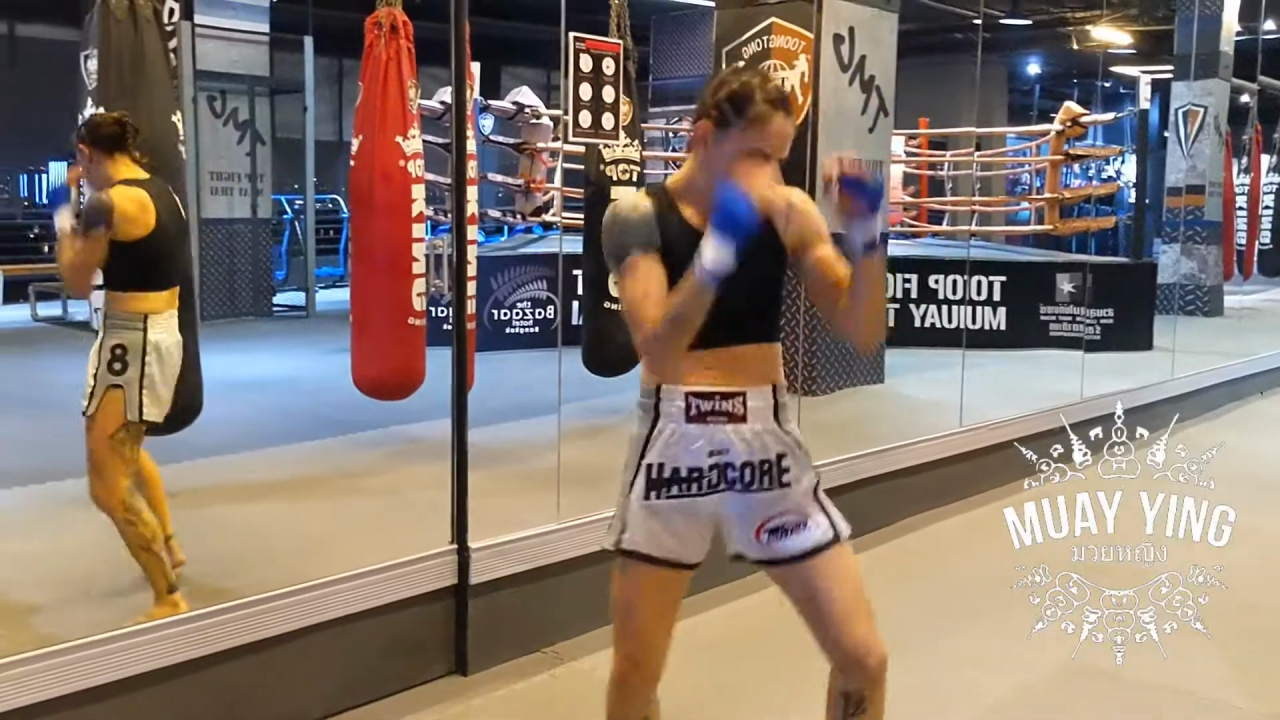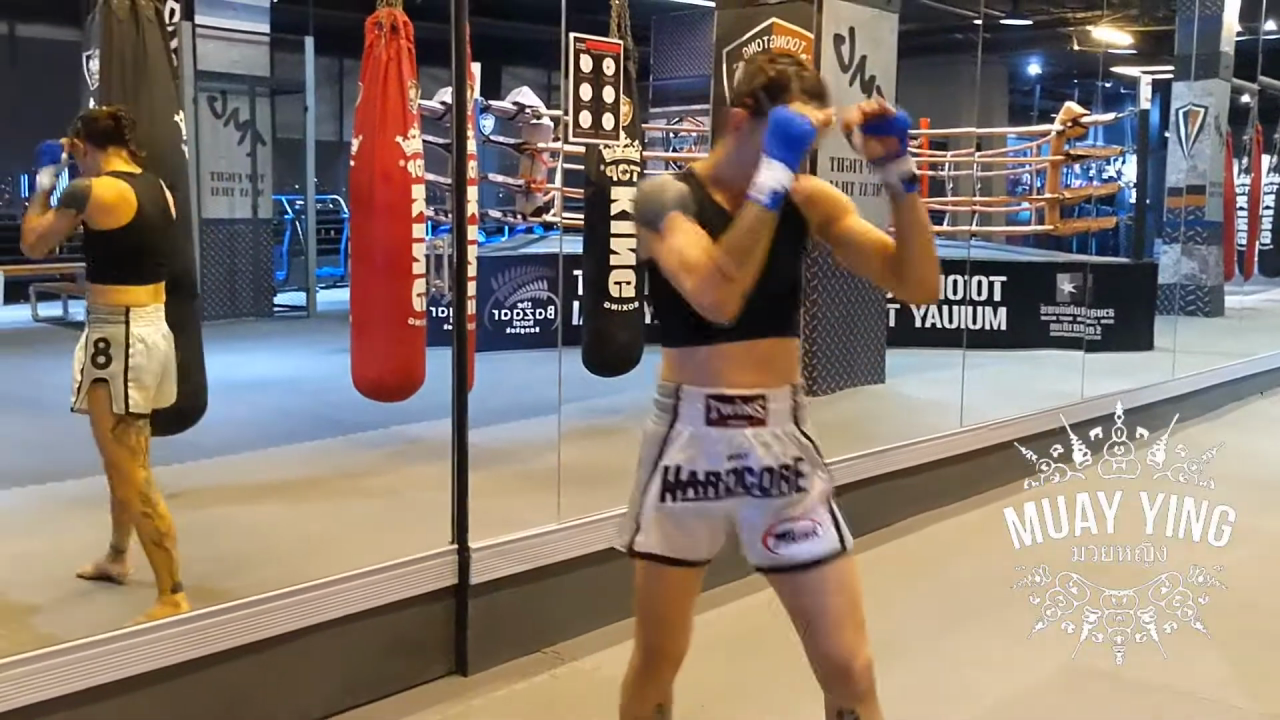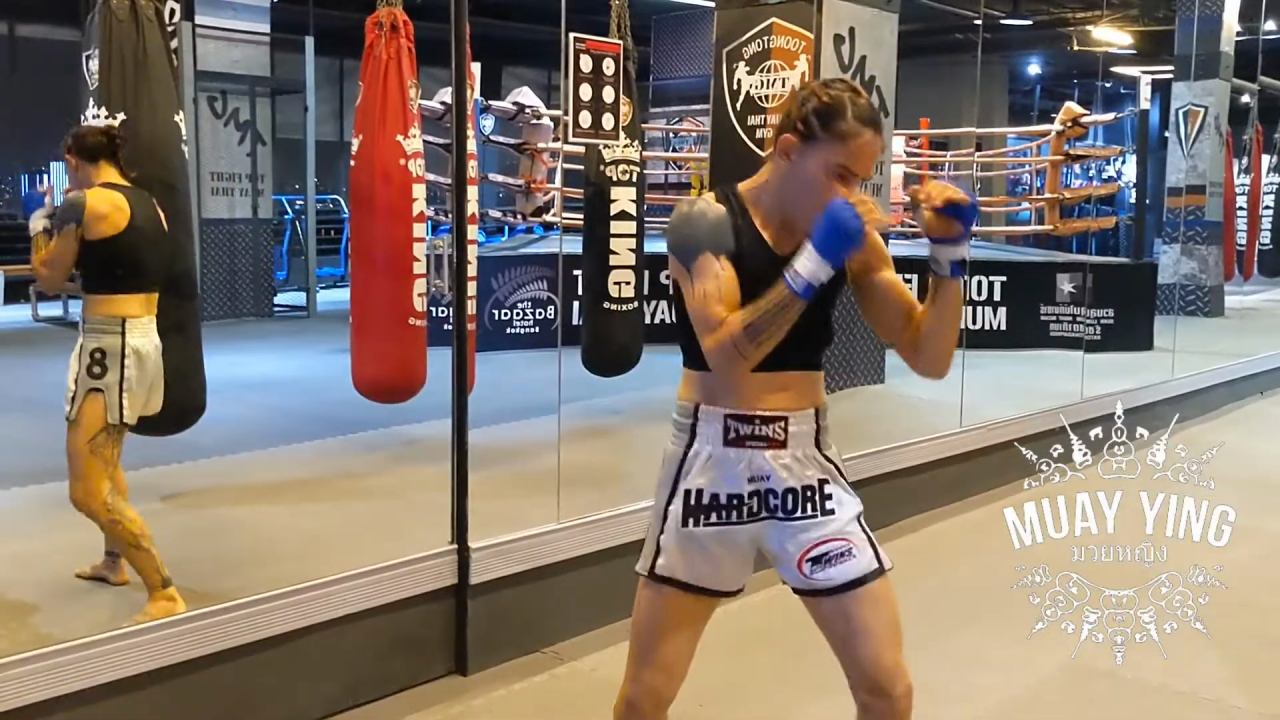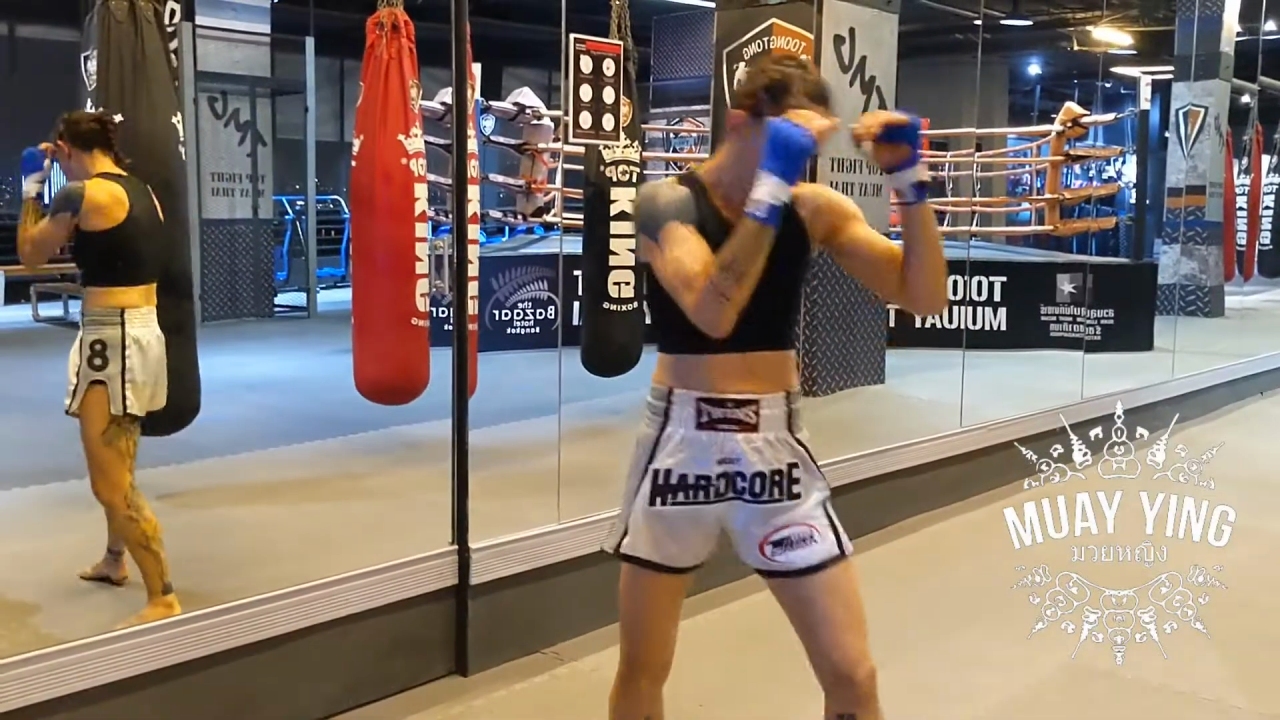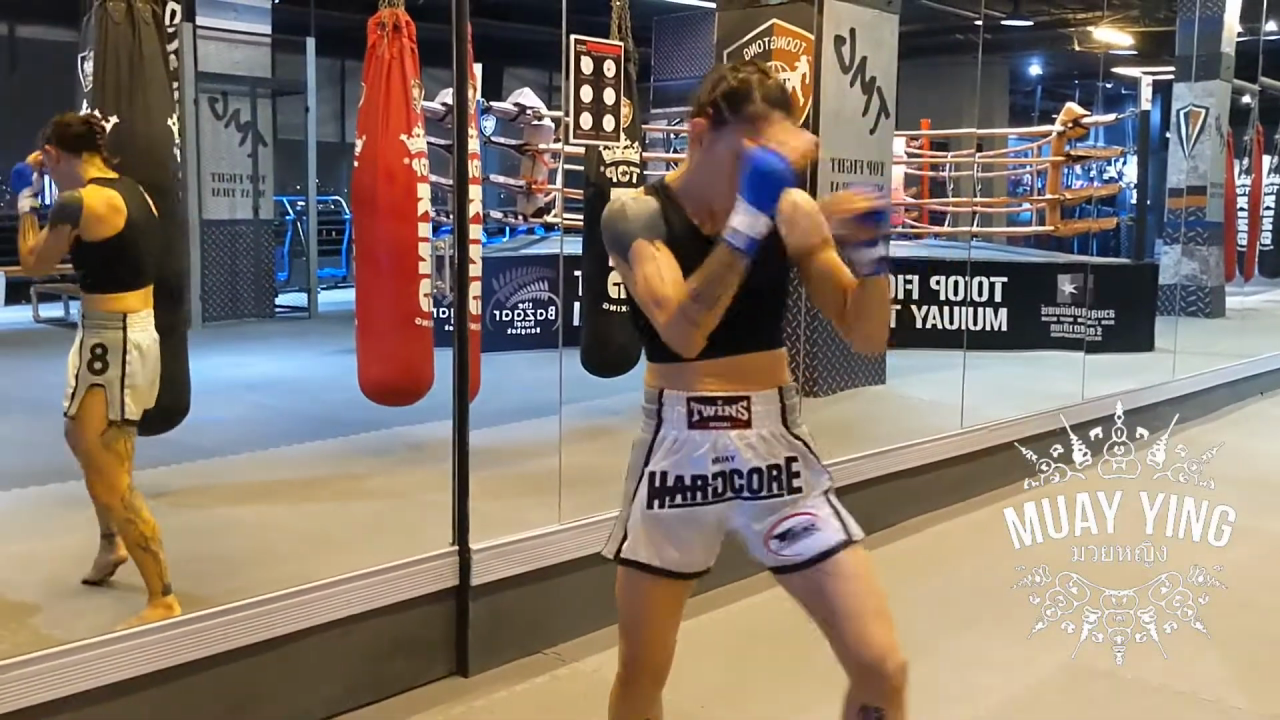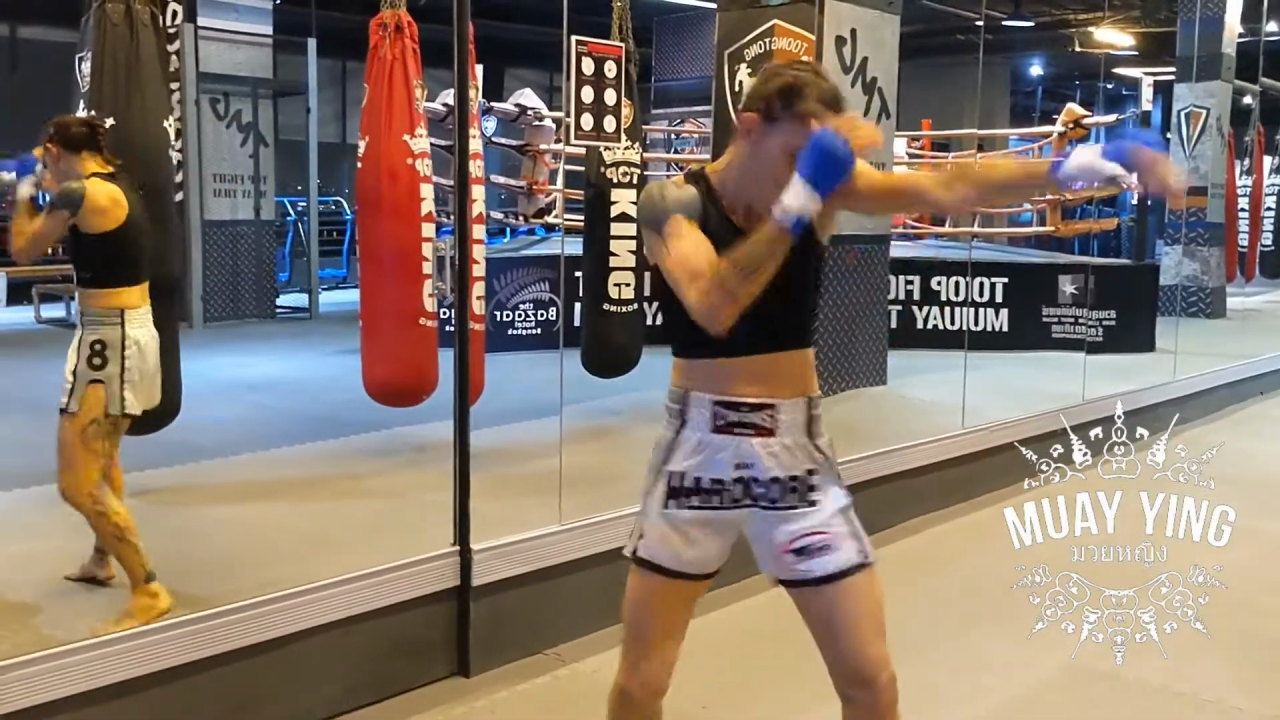
dt=0.2s
person 1, frame 1
left shoulder: (786, 211)
right shoulder: (636, 216)
left elbow: (864, 331)
right elbow: (656, 343)
left wrist: (864, 229)
right wrist: (721, 245)
left hip: (766, 443)
right hip: (673, 446)
left knee: (863, 659)
person 1, frame 2
left shoulder: (812, 201)
right shoulder: (665, 199)
left elbow: (919, 285)
right elbow: (716, 298)
left wrist: (896, 169)
right wrist: (771, 172)
left hip: (782, 444)
right hip: (689, 443)
person 1, frame 3
left shoulder: (852, 234)
right shoulder: (703, 221)
left elbow: (931, 358)
right elbow: (726, 355)
left wrist: (950, 251)
right wrist: (814, 264)
left hip: (805, 468)
right hip: (710, 466)
person 1, frame 4
left shoulder: (816, 207)
right shoulder: (666, 201)
left elbow: (924, 296)
right elbow: (713, 311)
left wrist: (907, 176)
right wrist: (772, 186)
left hip: (776, 449)
right hip: (681, 448)
person 1, frame 5
left shoulder: (794, 213)
right shoulder: (637, 214)
left elbow: (869, 336)
right elbow: (684, 333)
left wrist: (872, 253)
right wrist: (751, 218)
left hip: (774, 447)
right hip: (679, 445)
left knee: (880, 665)
person 1, frame 6
left shoulder: (826, 186)
right shoulder: (673, 202)
left elbow: (954, 189)
right elbow: (713, 307)
left wrist: (1080, 164)
right wrist: (799, 198)
left hip: (790, 452)
right hip: (698, 455)
person 2, frame 1
left shoulder: (109, 203)
right shoulder: (163, 193)
left elbow: (76, 282)
left wrist: (65, 222)
left hip: (132, 344)
right hip: (163, 335)
left knee: (110, 488)
right knee: (129, 455)
left ankle: (170, 600)
right ankle: (167, 550)
person 2, frame 2
left shoulder: (91, 191)
right shoulder: (158, 191)
left elbow: (34, 244)
left wrist: (45, 179)
left hip: (118, 339)
right hip: (150, 331)
left knee: (132, 480)
right knee: (119, 461)
left ankle: (172, 598)
right ankle: (117, 557)
person 2, frame 3
left shoulder: (84, 204)
right shoulder: (147, 204)
left elbow: (49, 279)
left wrist: (39, 222)
left hip: (110, 350)
right hip: (141, 341)
left knee: (89, 492)
right knee: (103, 466)
left ankle: (164, 595)
right ankle: (114, 561)
person 2, frame 4
left shoulder: (82, 194)
right shoulder: (141, 191)
left elbow: (30, 253)
left wrist: (32, 186)
left hip: (112, 342)
right hip: (141, 333)
left knee: (113, 484)
right knee: (107, 459)
left ankle: (163, 600)
right ankle: (114, 558)
person 2, frame 5
left shoulder: (79, 203)
right shoulder: (130, 191)
left elbow: (33, 262)
left wrist: (26, 196)
left hip: (110, 344)
right hip: (132, 335)
left knee: (112, 486)
right knee: (80, 436)
left ankle: (162, 602)
right ankle: (110, 546)
person 2, frame 6
left shoulder: (77, 194)
right shoulder: (122, 187)
left elbow: (22, 249)
left wrist: (26, 191)
right wrist: (46, 193)
left hip: (108, 342)
right hip: (131, 333)
left knee: (77, 483)
right knee: (100, 457)
left ankle: (148, 592)
right ankle: (101, 558)
